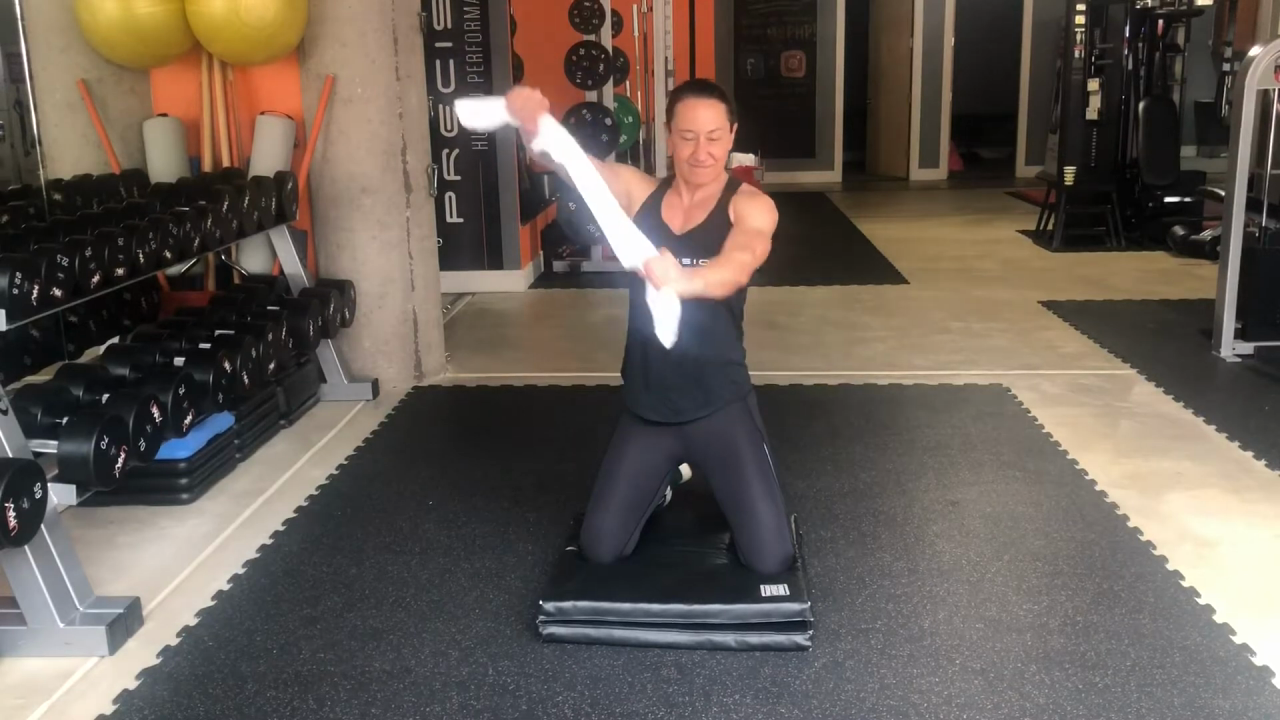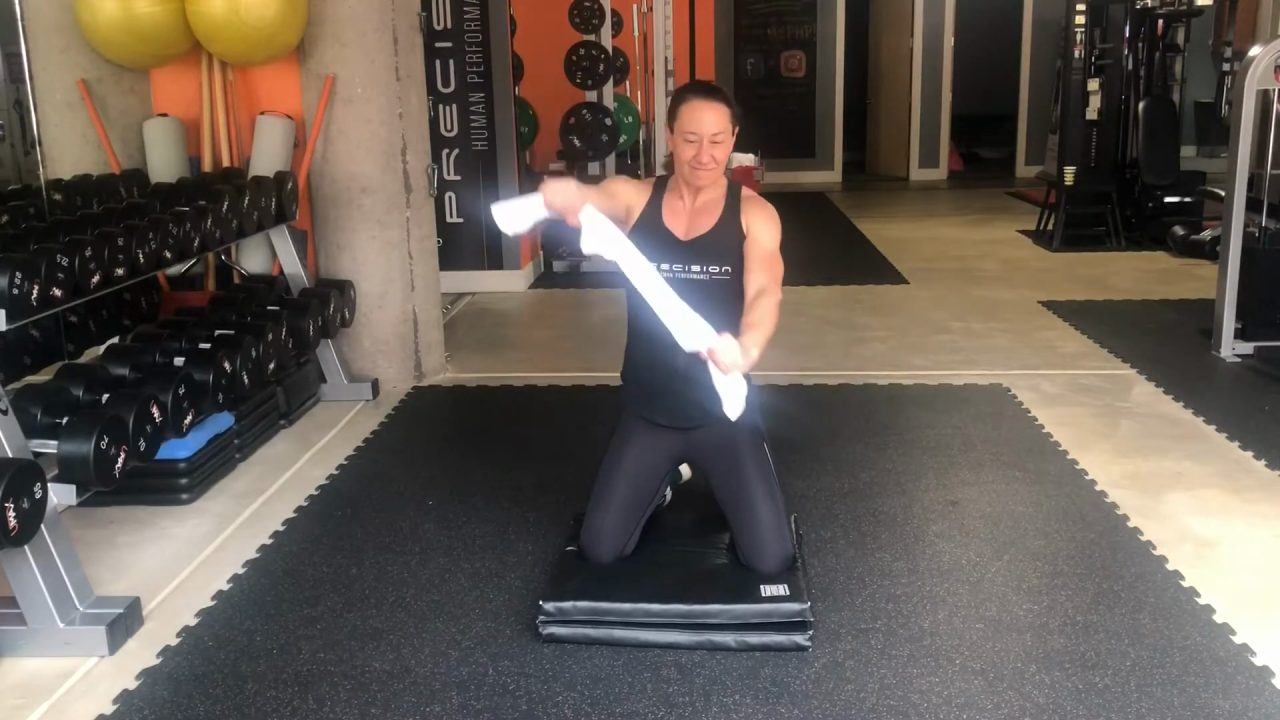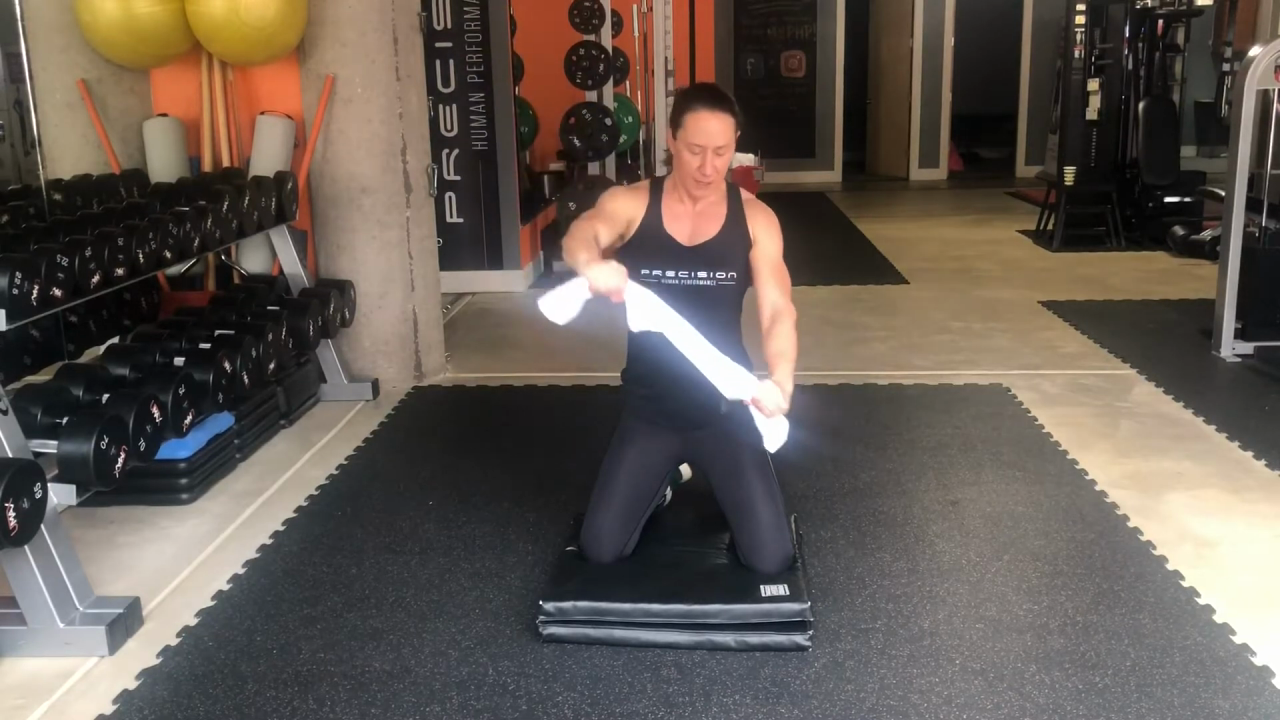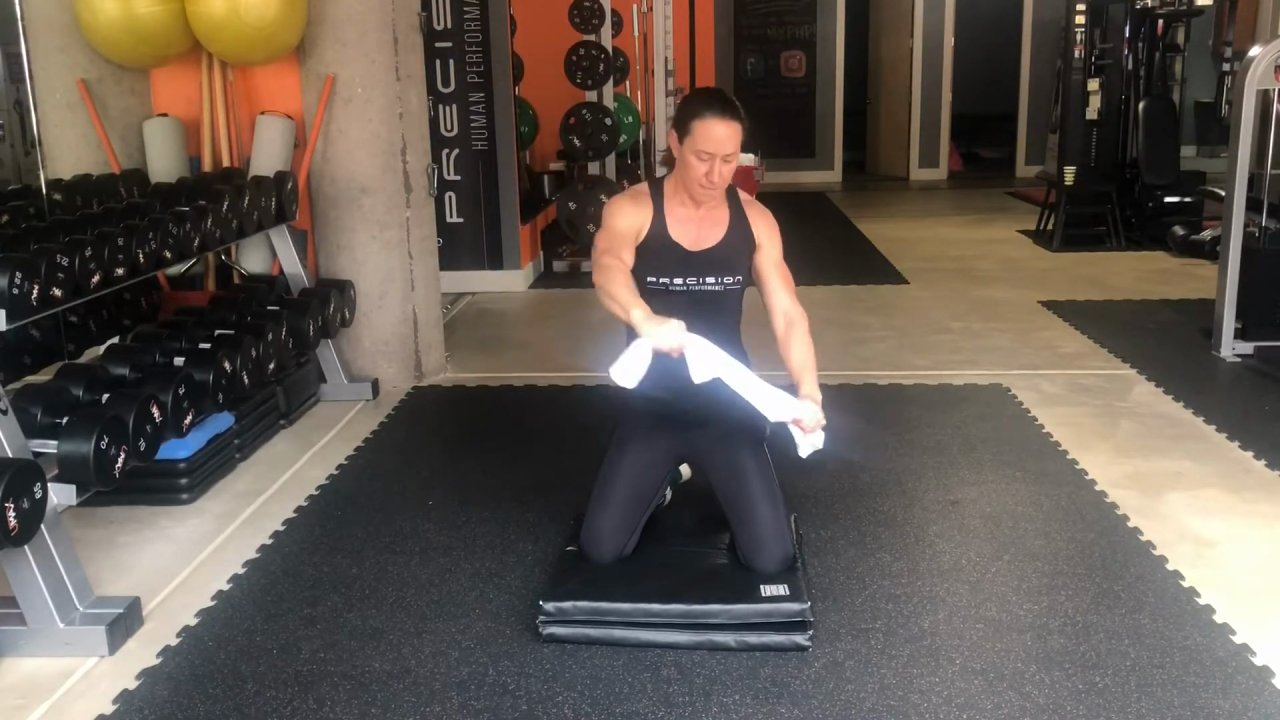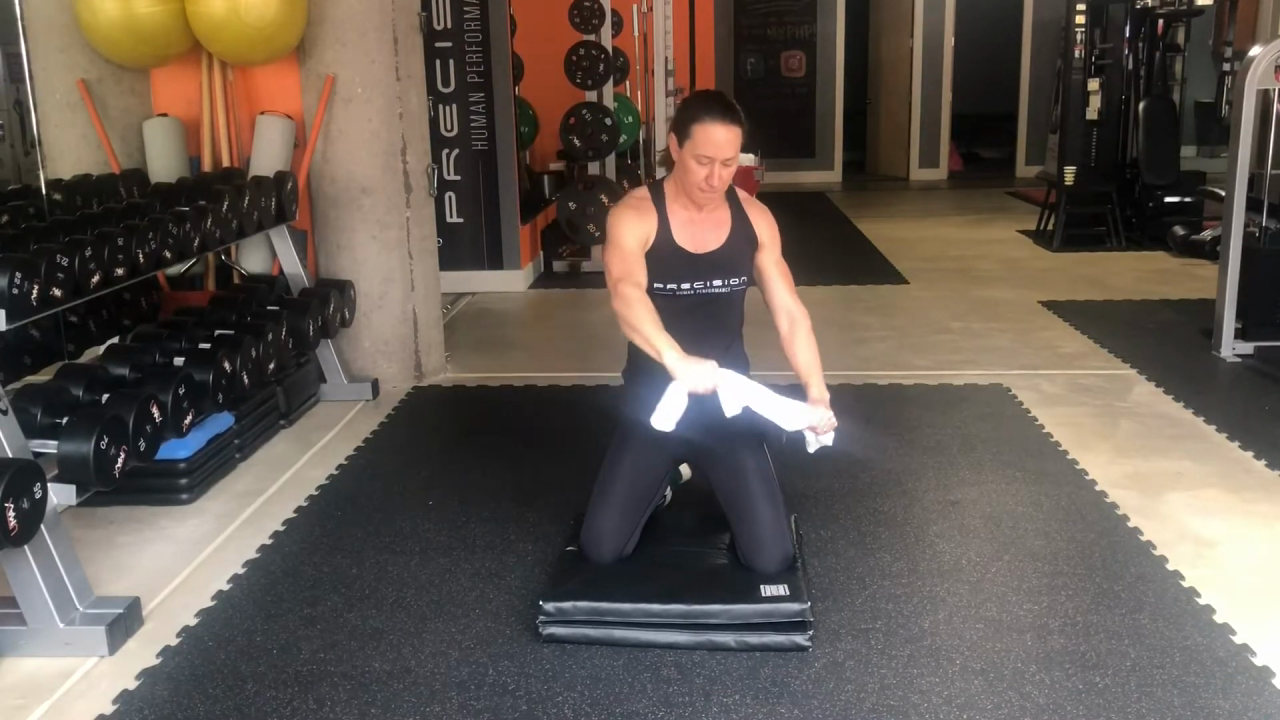
dt=0.3s
person 1, frame 1
left shoulder: (751, 206)
right shoulder: (637, 190)
left elbow: (735, 265)
left wrist: (684, 280)
right wrist: (532, 121)
left hip: (721, 407)
right hip: (645, 408)
left knee: (772, 559)
right knee: (599, 548)
left ankle: (720, 486)
right ankle: (661, 485)
person 1, frame 2
left shoulder: (755, 213)
right shoulder: (633, 197)
left elbow: (765, 294)
right elbow: (582, 196)
left wrist: (744, 351)
right wrist: (560, 195)
left hip: (722, 410)
right hip: (647, 409)
left knee: (772, 559)
right knee: (599, 548)
left ankle: (715, 482)
right ankle: (660, 484)
person 1, frame 3
left shoulder: (755, 217)
right shoulder: (630, 203)
left elbow: (778, 310)
right elbow: (581, 235)
left wrist: (779, 380)
right wrist: (592, 262)
left hip: (724, 407)
right hip: (649, 408)
left knee: (771, 558)
right knee: (599, 548)
left ankle: (702, 480)
right ankle: (660, 483)
person 1, frame 4
left shoulder: (755, 219)
right shoulder: (633, 208)
left elbow: (788, 315)
right elbow: (607, 266)
left wrist: (808, 391)
right wrist: (642, 319)
left hip: (727, 408)
right hip: (651, 407)
left knee: (772, 559)
right knee: (600, 549)
left ankle: (713, 481)
right ankle: (661, 482)
person 1, frame 5
left shoulder: (754, 217)
right shoulder: (634, 214)
left elbow: (790, 312)
right elbow: (625, 294)
left wrist: (817, 392)
right wrist: (677, 361)
right hip: (654, 402)
left knee: (771, 559)
right knee: (601, 548)
left ankle: (708, 478)
right ankle: (661, 483)
